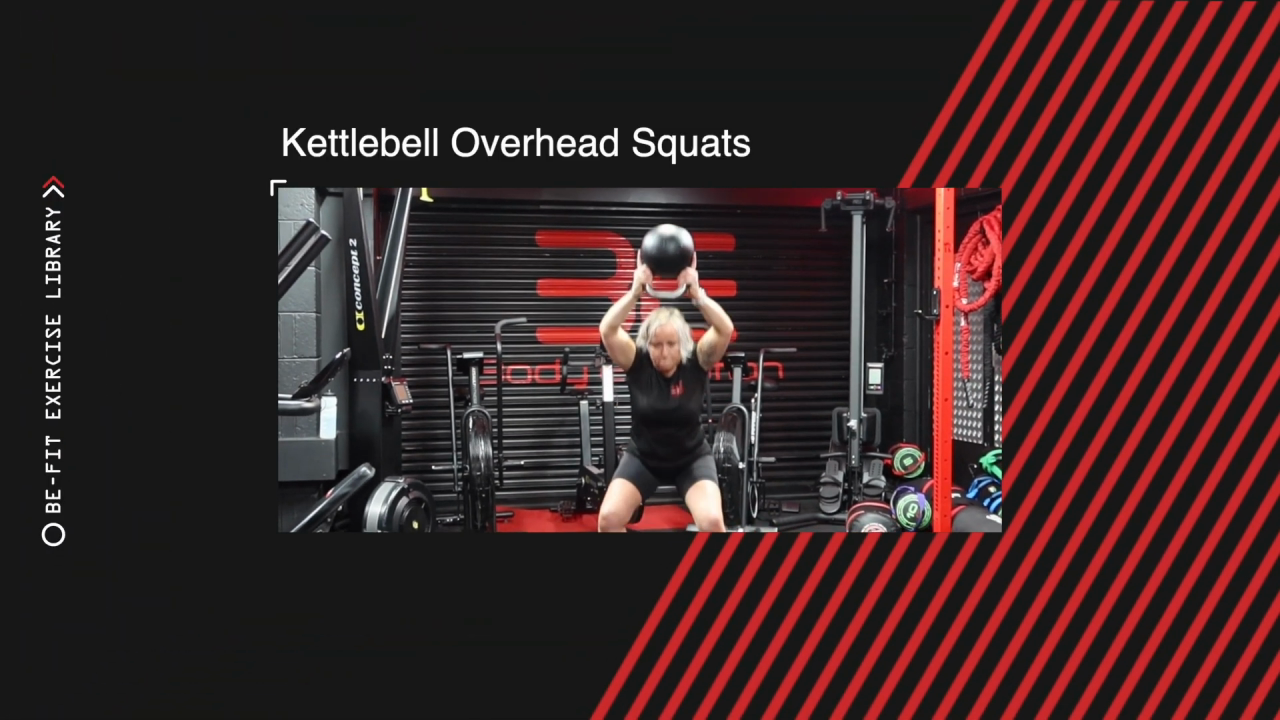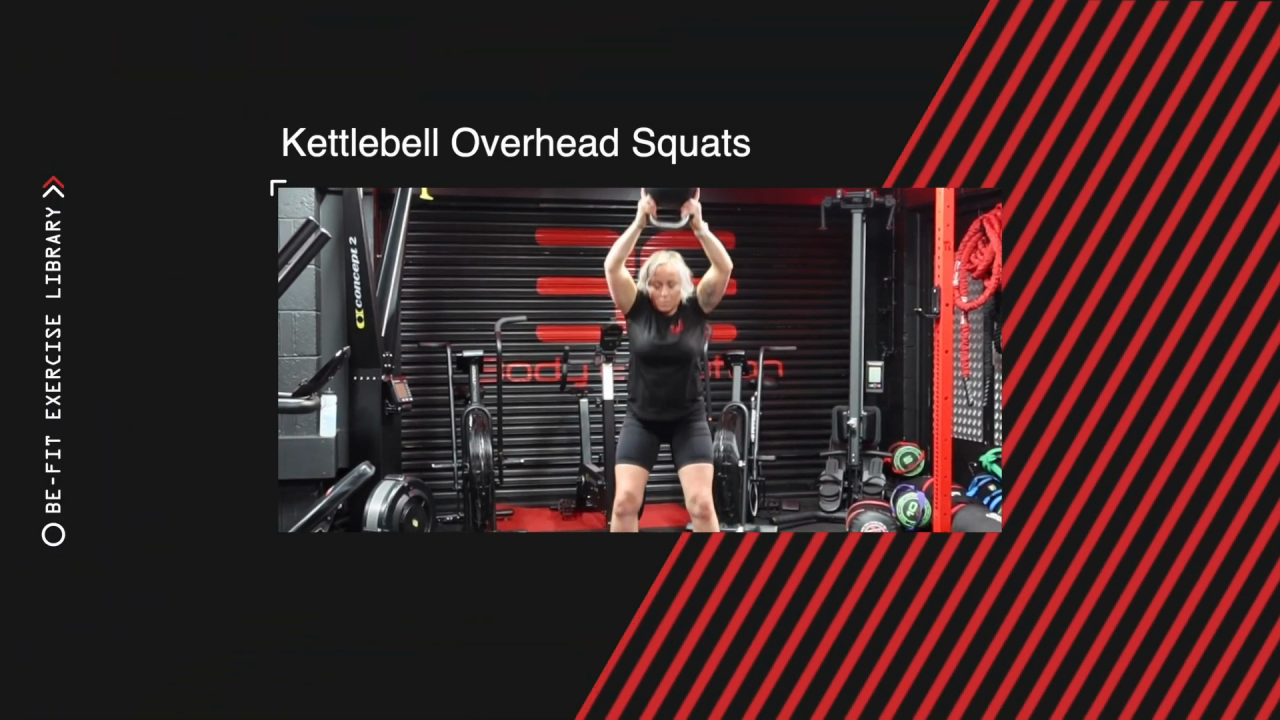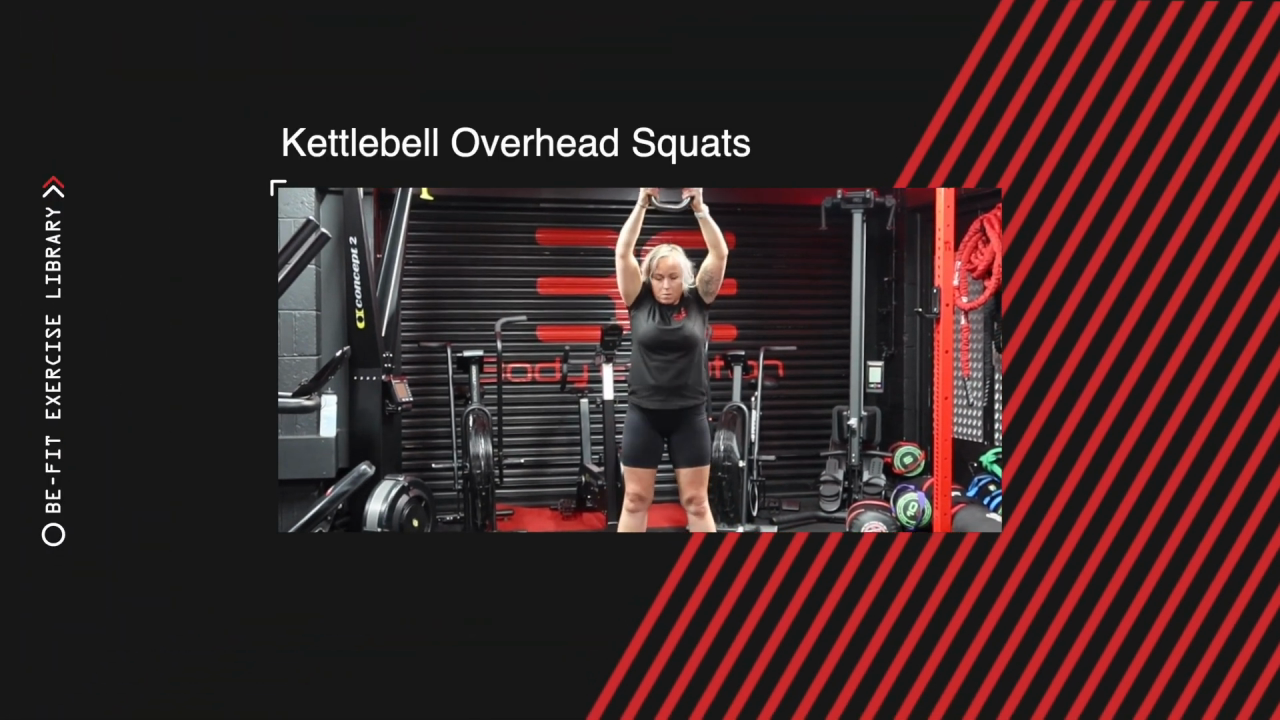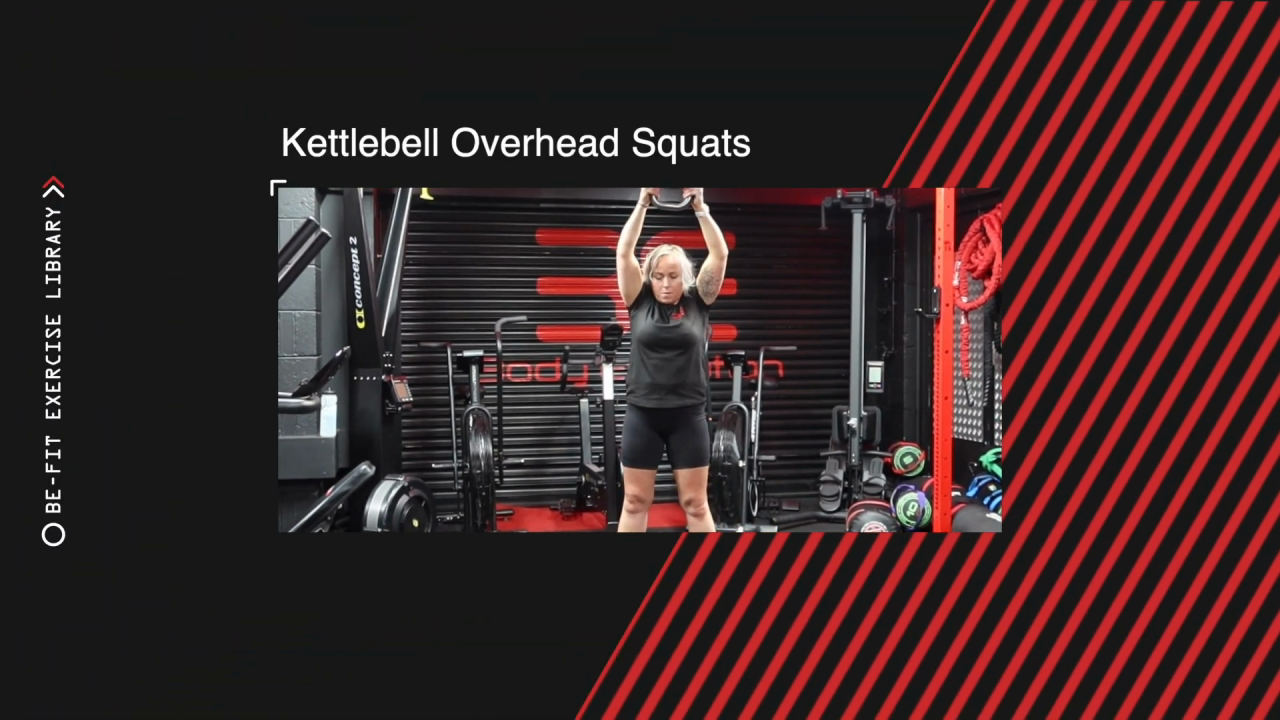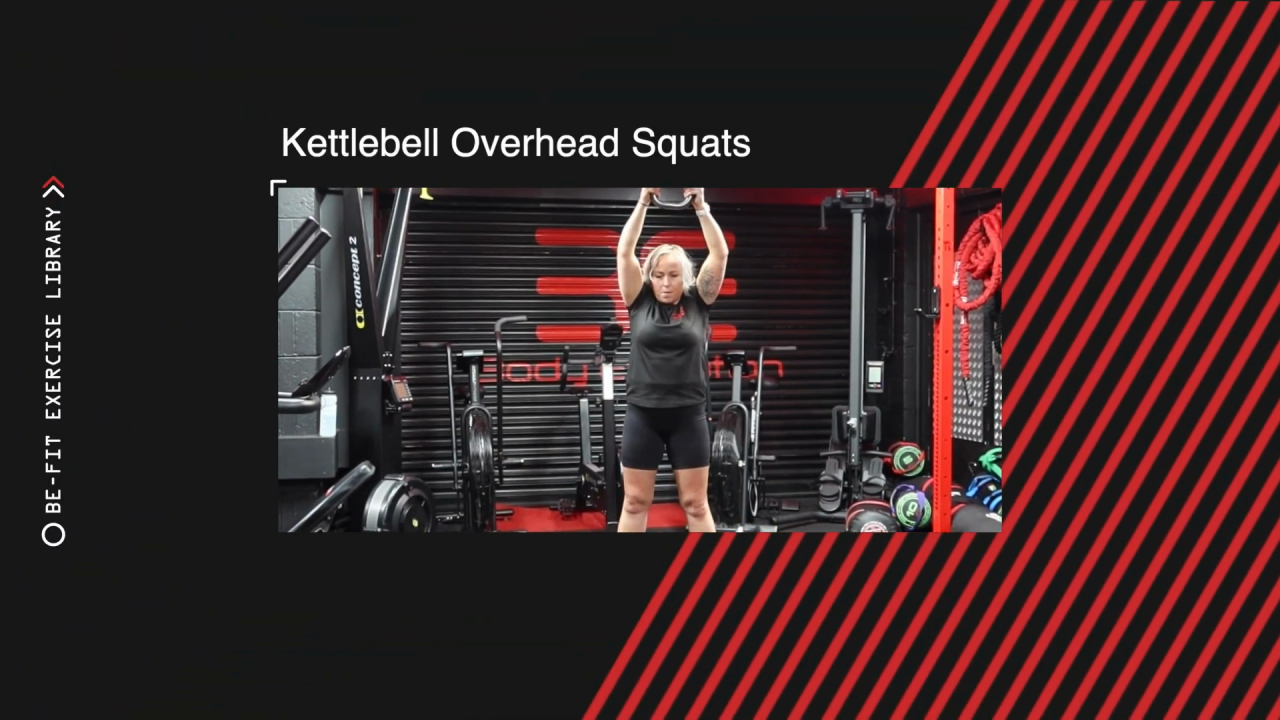
dt=0.3s
person 1, frame 1
left shoulder: (696, 363)
right shoulder: (637, 362)
left elbow: (726, 329)
right elbow: (607, 331)
left wrist: (697, 293)
right wrist: (635, 292)
left hip: (691, 459)
right hip: (643, 458)
left knee: (711, 521)
right knee: (609, 517)
person 1, frame 2
left shoulder: (696, 309)
right shoulder: (636, 309)
left elbow: (724, 268)
right elbow: (612, 266)
left wrist: (699, 226)
right wrist: (639, 222)
left hip: (688, 421)
right hip: (642, 420)
left knee: (701, 505)
right knee: (625, 502)
person 1, frame 3
left shoulder: (698, 301)
right shoulder: (639, 302)
left elbow: (720, 253)
right elbow: (622, 253)
left wrist: (699, 208)
right wrist: (642, 204)
left hip: (689, 415)
right hip: (644, 414)
left knee: (696, 503)
right knee: (635, 502)
person 1, frame 4
left shoulder: (698, 303)
right shoulder: (640, 303)
left elbow: (719, 254)
right elbow: (624, 252)
left wrist: (700, 208)
right wrist: (642, 203)
left hip: (687, 415)
right hip: (643, 414)
left knee: (695, 503)
right knee: (635, 502)
person 1, frame 5
left shoulder: (698, 302)
right shoulder: (640, 302)
left elbow: (720, 253)
right elbow: (625, 251)
left wrist: (701, 206)
right wrist: (643, 202)
left hip: (688, 415)
right hip: (643, 414)
left knee: (696, 504)
right knee: (635, 502)
